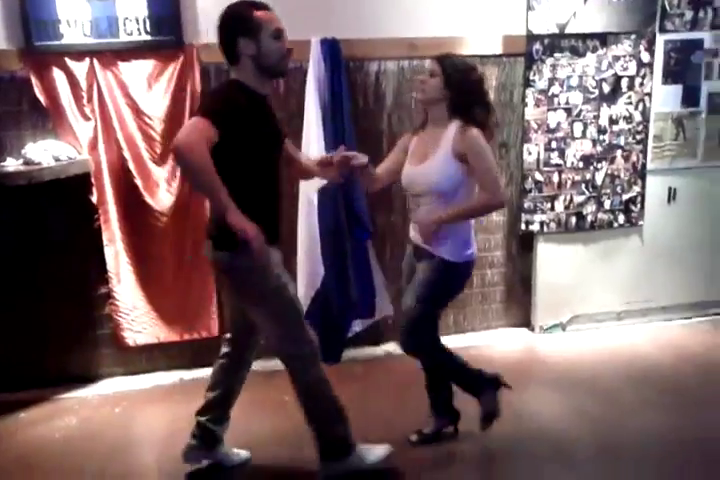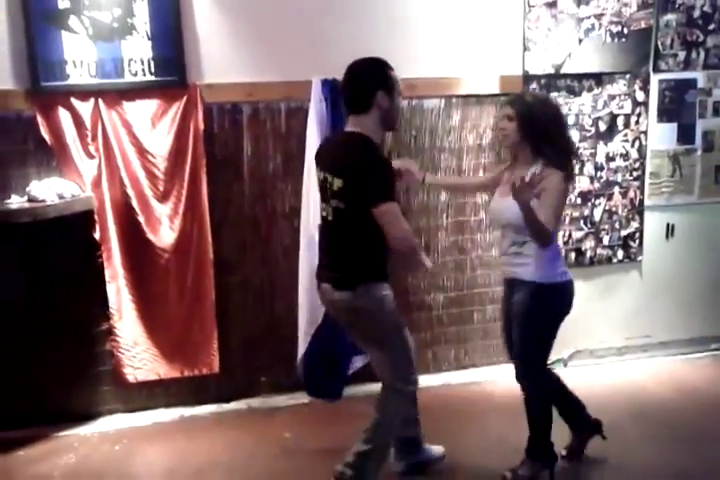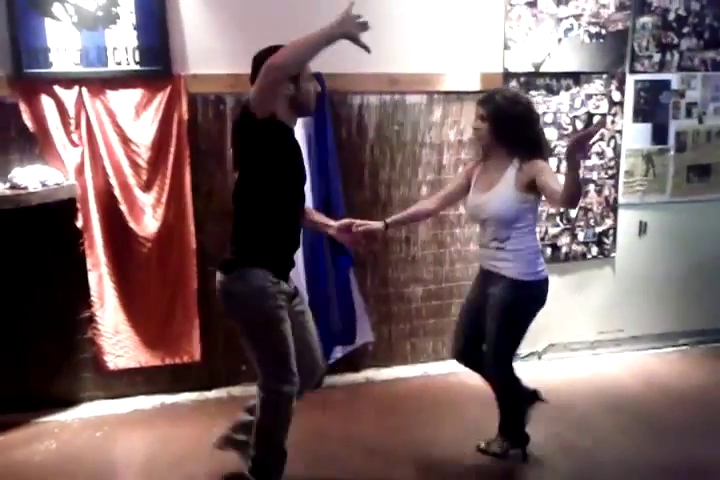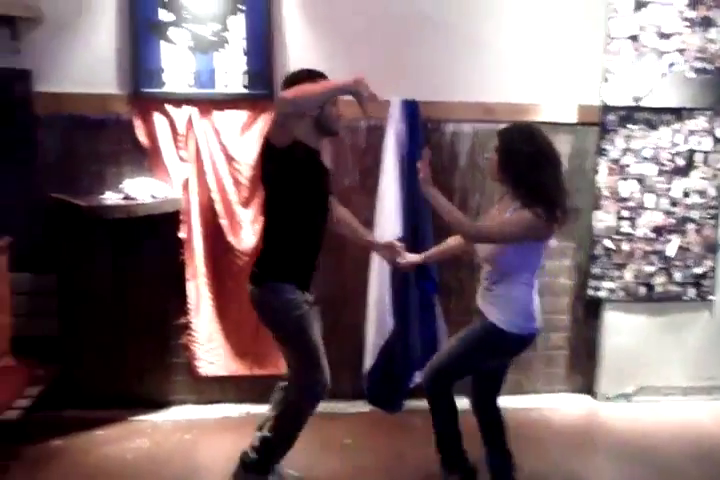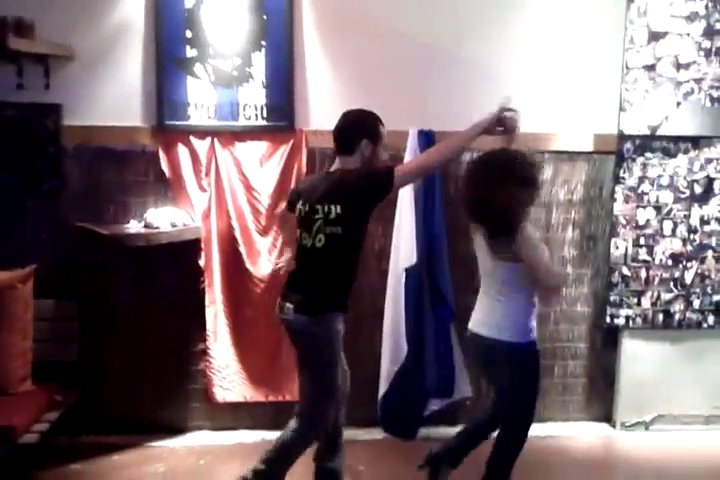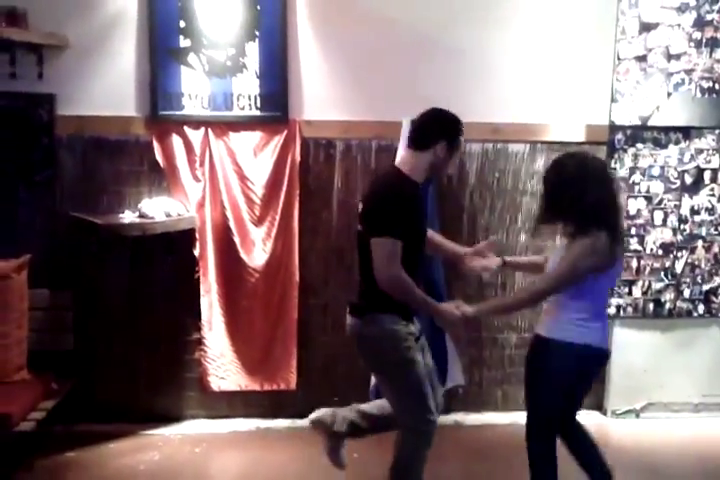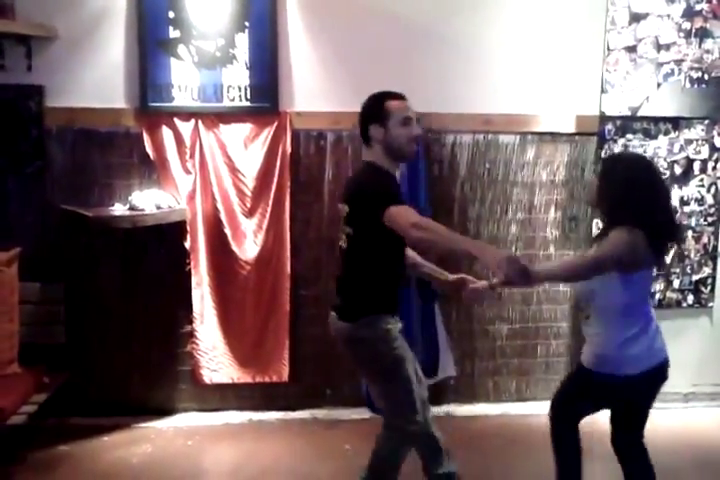
dt=0.7s
person 1, frame 1
left shoulder: (255, 102)
right shoulder: (228, 102)
left elbow: (287, 152)
right elbow: (185, 145)
left wrist: (323, 165)
right wrist: (232, 214)
left hip: (244, 249)
right hip: (246, 251)
left knee: (239, 343)
right knee: (300, 349)
left ankle: (204, 441)
right ankle: (339, 453)
person 1, frame 2
left shoulder: (333, 147)
right shoulder: (368, 158)
right elbow: (399, 240)
left wrist: (392, 181)
right wrist: (420, 260)
left hip: (338, 281)
right hip: (360, 290)
left knee: (400, 369)
right knee: (400, 383)
person 1, frame 3
left shoulder: (283, 139)
right shoulder: (253, 126)
right elbow: (276, 65)
left wrist: (326, 225)
left hip: (274, 276)
right hip: (250, 279)
left knee: (309, 366)
right knee: (281, 383)
left ankle: (246, 432)
person 1, frame 4
left shoulder: (315, 162)
right shoulder: (282, 151)
left elbow: (331, 209)
right elbow: (285, 102)
left wrist: (375, 242)
right wrist: (346, 87)
left hip: (295, 287)
right hip: (278, 287)
left knee: (303, 378)
right knee: (313, 382)
person 1, frame 5
left shoulder: (310, 185)
right shoulder: (356, 185)
left elbow: (283, 215)
right elbow: (430, 161)
right wrist: (484, 126)
left hip: (297, 305)
right hip: (317, 316)
left knee: (333, 394)
right knee: (314, 414)
person 1, frame 6
left shoulder: (405, 188)
right shoulder: (390, 192)
right elbow: (387, 274)
left wrist: (465, 253)
right wrist: (437, 310)
left hip: (396, 320)
right hip: (381, 321)
left knee: (427, 404)
right knee: (421, 420)
left ankle: (338, 422)
person 1, frame 7
left shoulder: (377, 182)
right shoulder: (371, 184)
left elbow: (396, 247)
right elbow: (417, 229)
left wrist: (441, 277)
right wrist: (486, 252)
left hip: (375, 316)
right hip: (366, 322)
left knee: (414, 396)
right knee: (406, 417)
person 2, frame 1
left shoulder: (467, 137)
right shoulder: (413, 139)
left elbow: (496, 196)
right elbow: (376, 182)
left wrist: (444, 216)
right wrist: (361, 166)
left hip: (449, 258)
right hip: (418, 252)
left knee: (414, 337)
right knee: (419, 337)
left ankle: (483, 385)
right ankle: (444, 416)
person 2, frame 2
left shoulder: (551, 174)
right shoulder: (509, 172)
left elbow: (546, 237)
right elbow: (469, 183)
left wrist: (524, 202)
right wrist: (422, 176)
left hip: (544, 287)
right hip: (516, 284)
left knee: (529, 372)
right knee: (531, 370)
right ankle: (582, 423)
person 2, frame 3
left shoulder: (531, 168)
right shoulder: (476, 169)
left elbow: (568, 200)
right elbow: (435, 202)
left wrist: (572, 164)
right wrist: (384, 224)
left hip: (521, 281)
right hip: (489, 275)
left knee: (495, 360)
right knee: (466, 351)
left ankle: (512, 434)
right ankle: (522, 395)
person 2, frame 4
left shoulder: (533, 217)
right shoulder: (507, 203)
left elbow: (473, 233)
right elbow: (467, 239)
left wrist: (430, 189)
right wrist: (421, 257)
left hip: (508, 326)
right hip: (495, 318)
left knee: (434, 379)
right knee: (483, 399)
person 2, frame 5
left shoulder: (484, 226)
right shoulder: (520, 232)
right elbow: (552, 286)
right wrist: (540, 248)
left hip: (484, 335)
right hip: (511, 342)
left knee: (500, 412)
right knee: (517, 423)
person 2, frame 6
left shoulder: (592, 242)
right shoulder: (594, 234)
left elbow: (538, 292)
right elbow: (550, 265)
left wrist: (477, 310)
right wrist: (502, 262)
left hip: (560, 344)
right hip: (592, 346)
left knee: (540, 429)
right knee: (563, 420)
person 2, frame 7
left shoulder: (627, 240)
right shoulder: (615, 238)
left elbow: (582, 268)
right elbow: (564, 265)
left wrist: (534, 274)
right wrist: (496, 280)
left hip: (610, 366)
right hip: (651, 363)
left knee: (562, 415)
right knee: (629, 441)
